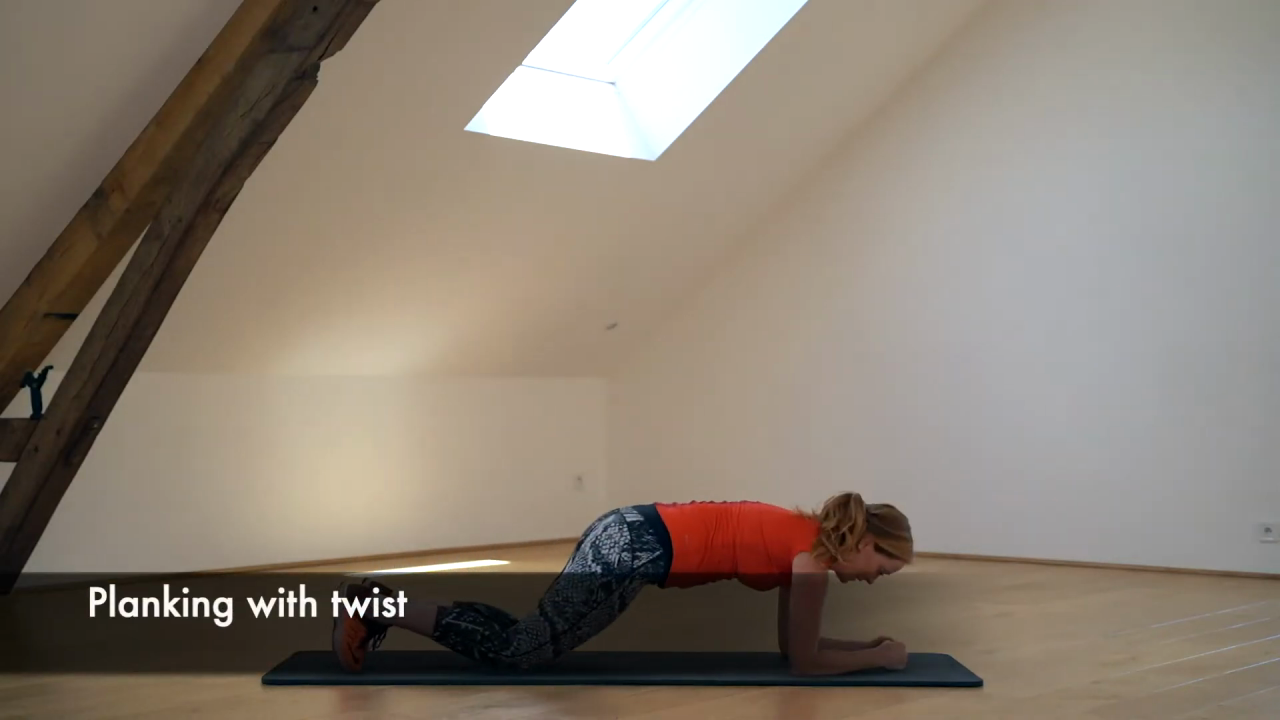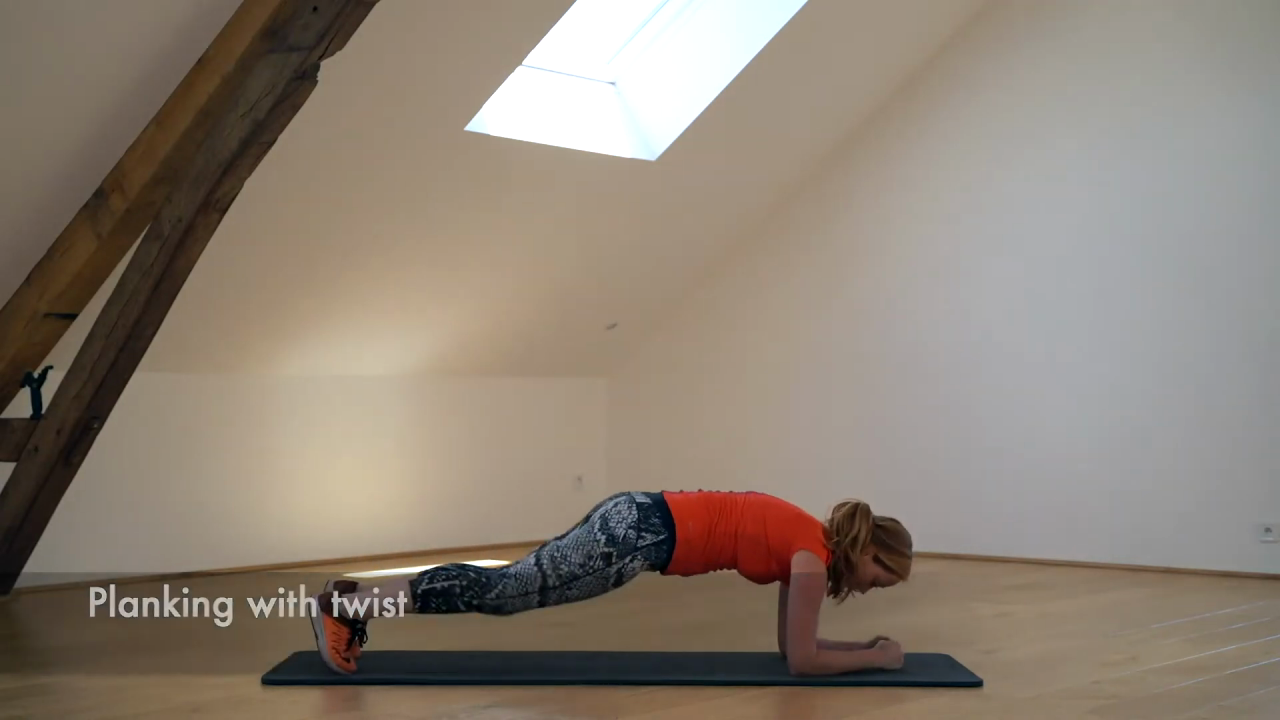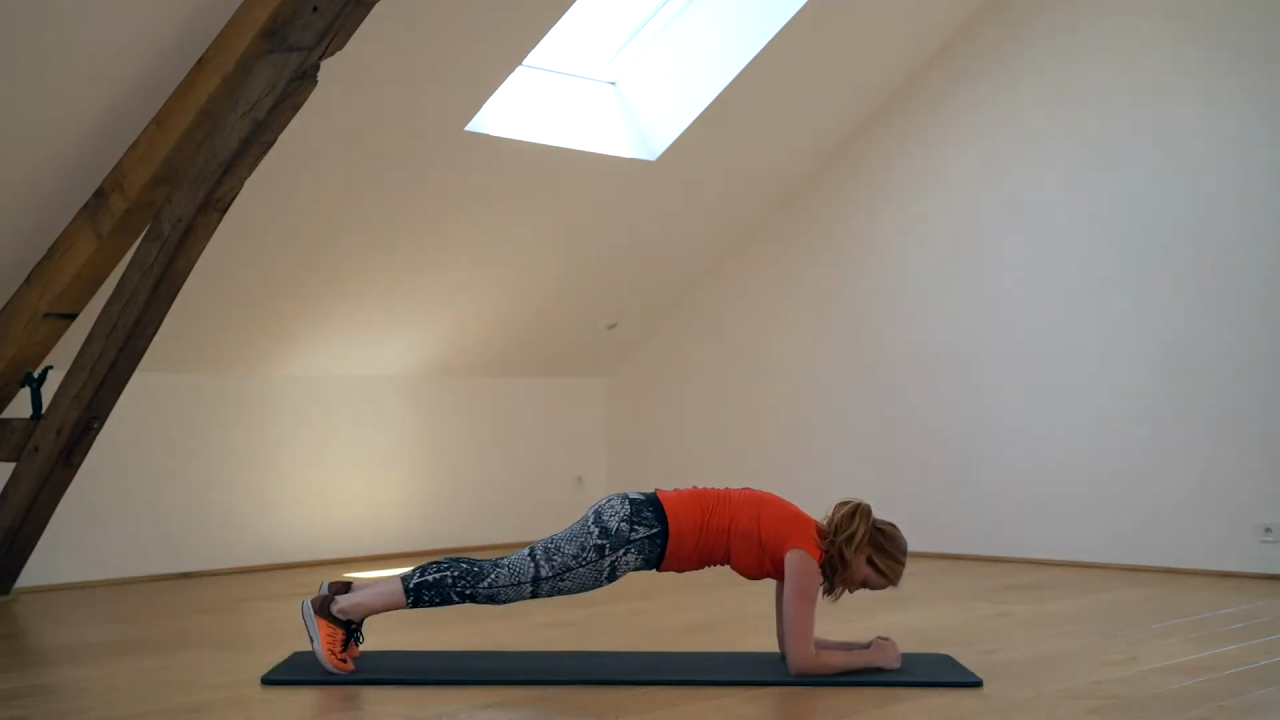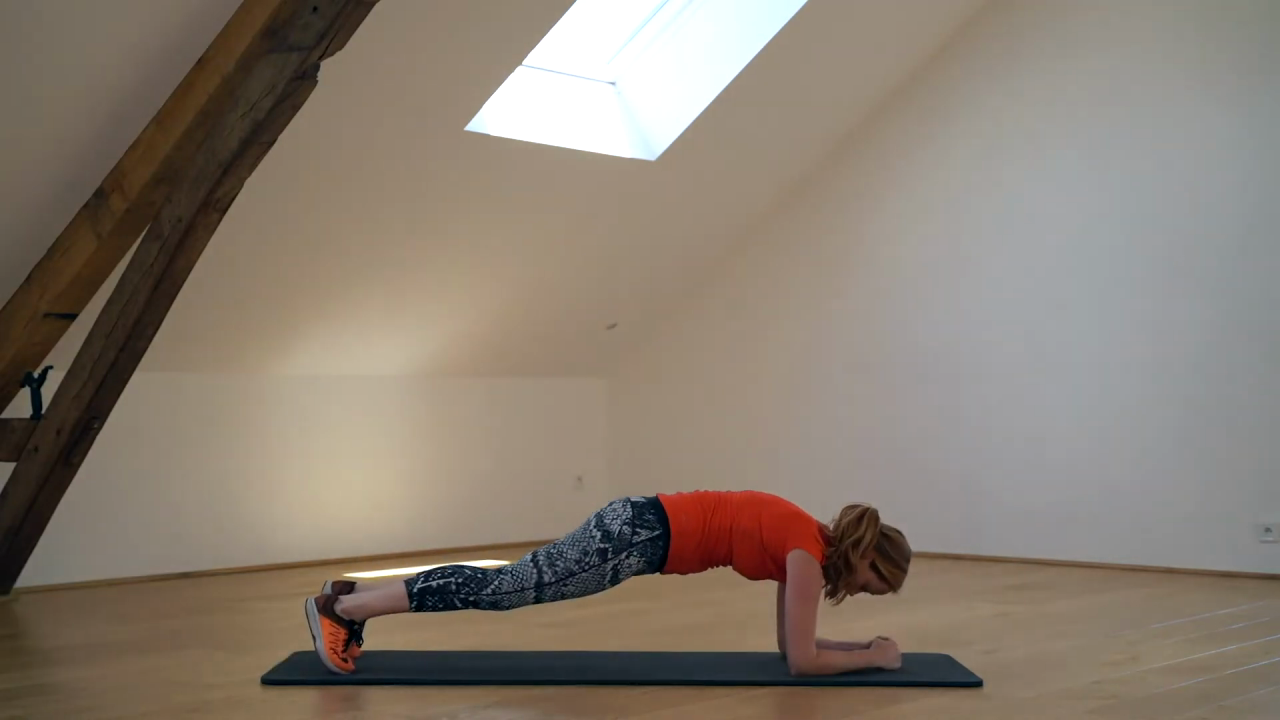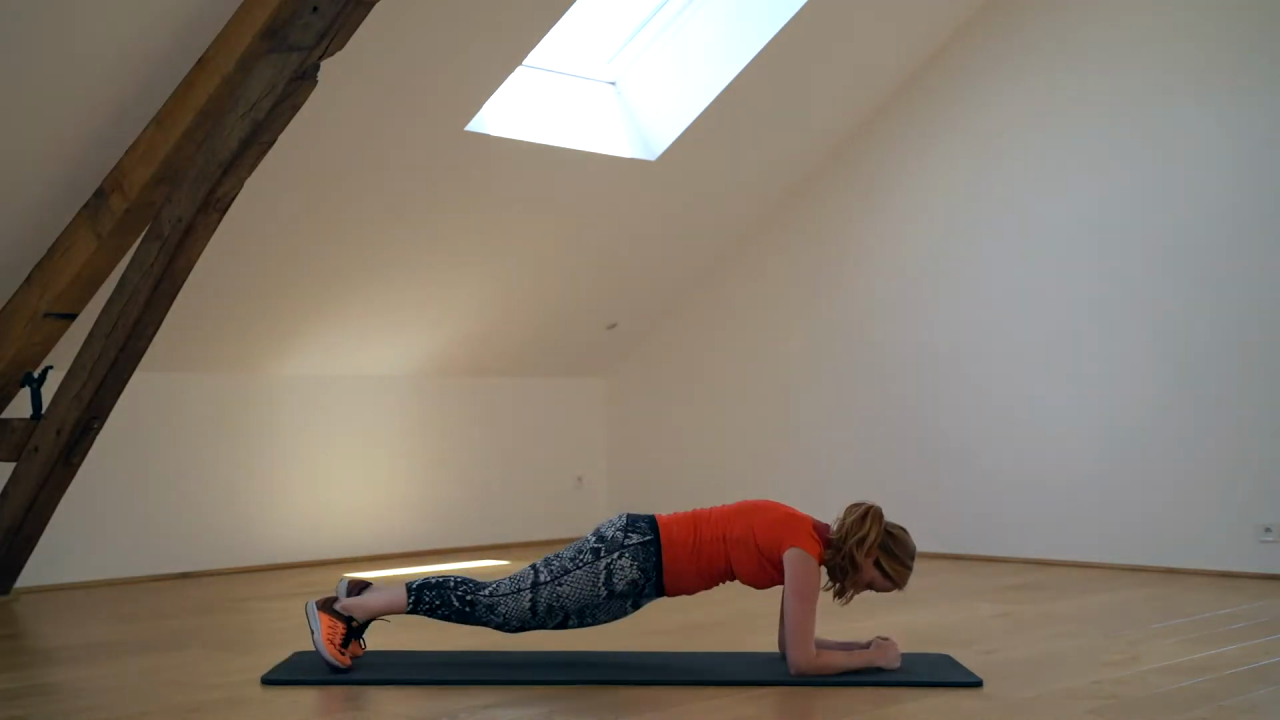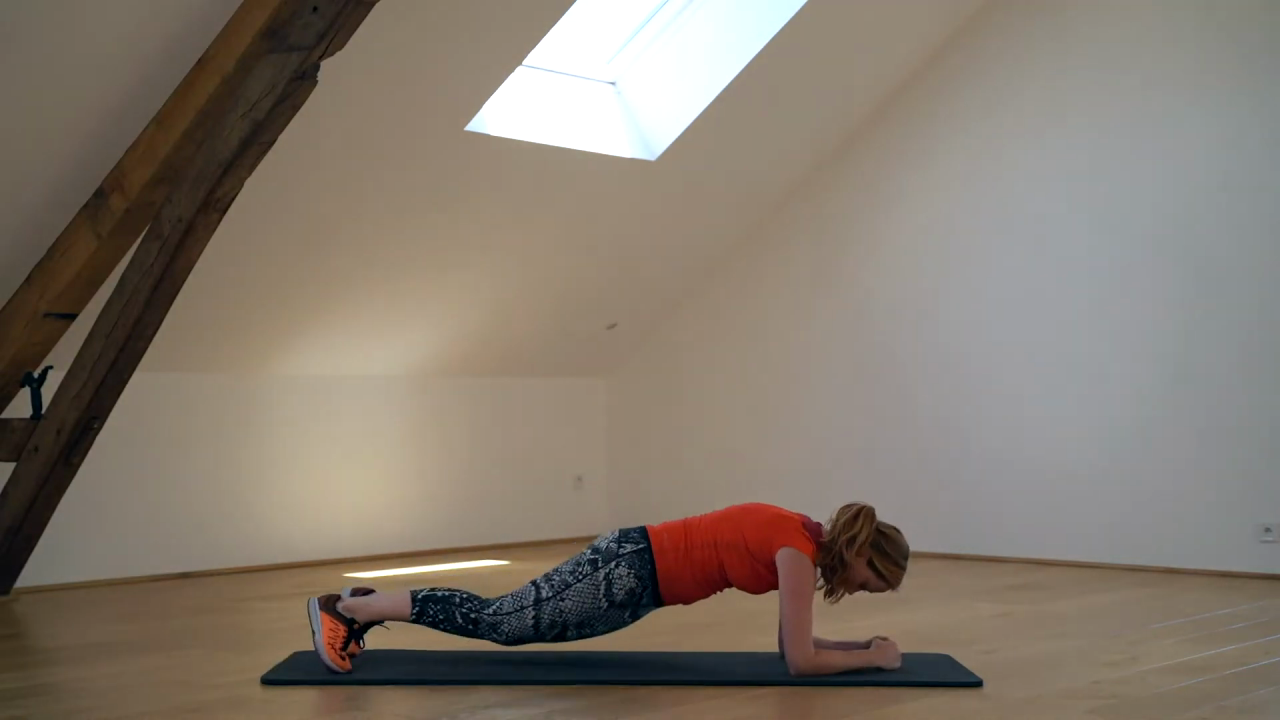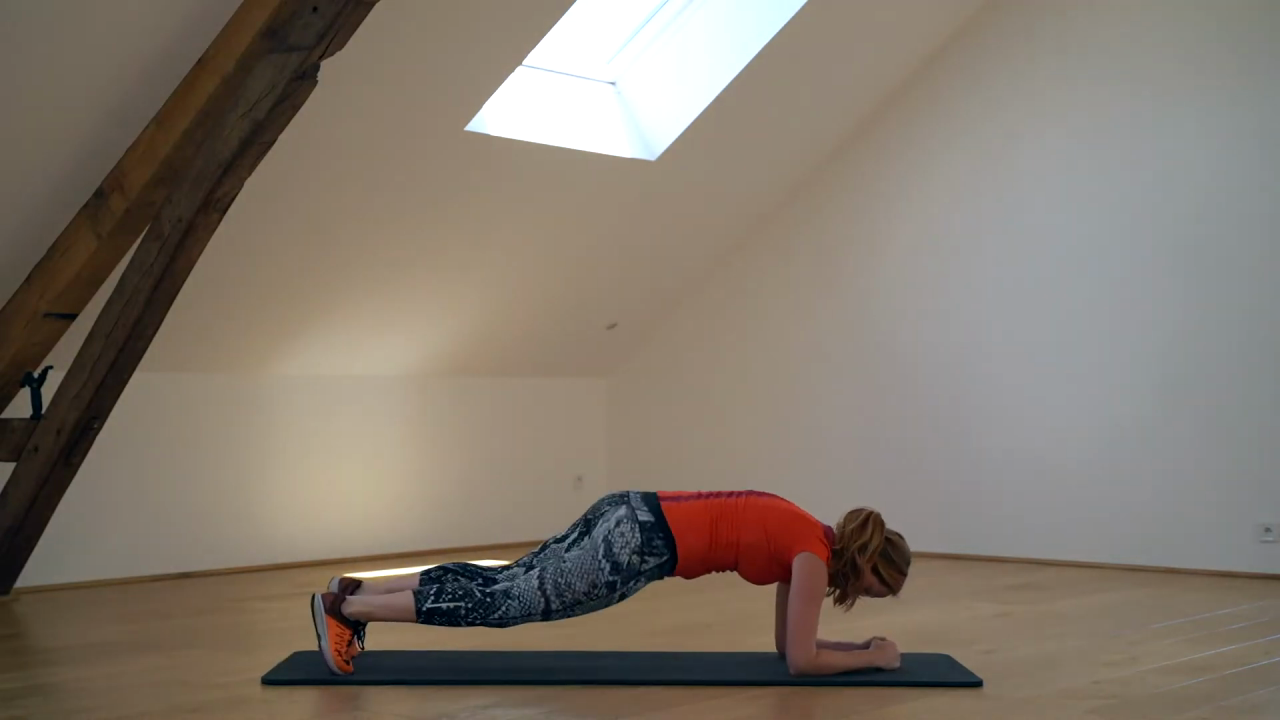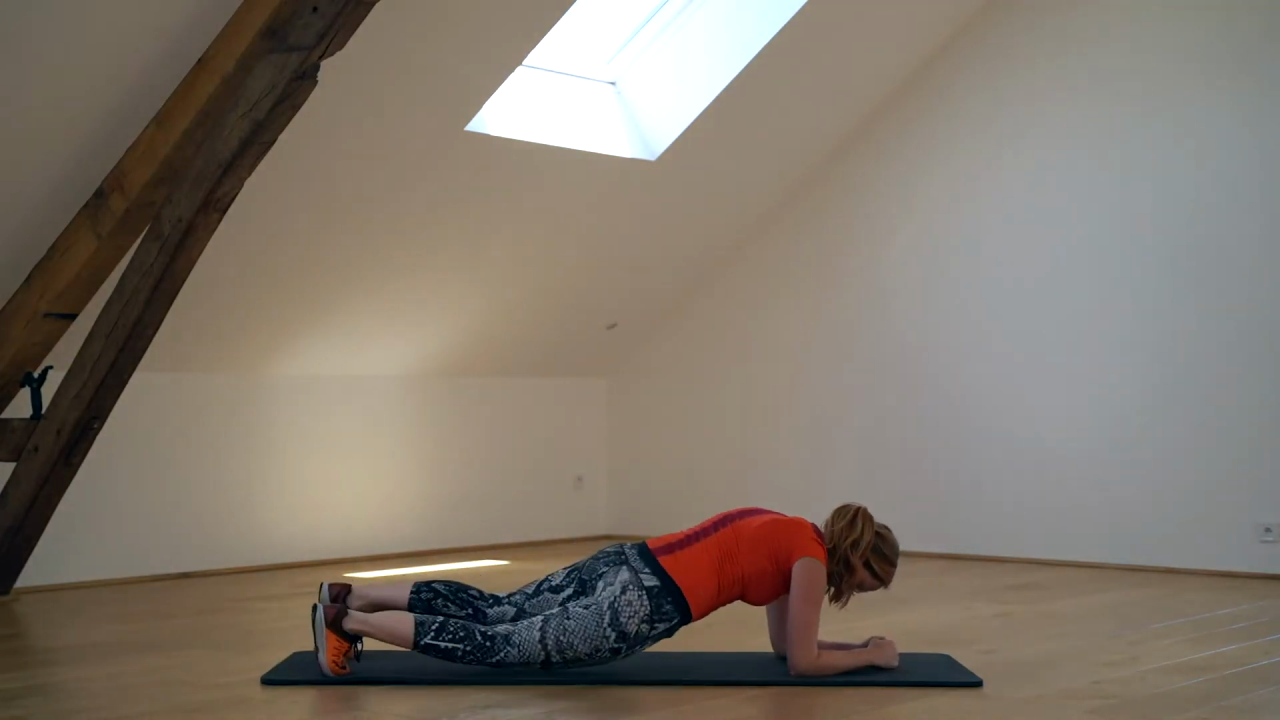
dt=0.3s
person 1, frame 1
left shoulder: (801, 538)
right shoulder: (813, 552)
left elbow: (792, 641)
right elbow: (805, 661)
left wrist: (867, 643)
right wrist: (880, 657)
left hip: (629, 532)
right hip: (636, 549)
left knee: (528, 635)
right knee: (520, 648)
left ankle: (384, 603)
right ankle: (377, 608)
person 1, frame 2
left shoulder: (800, 541)
right shoulder: (813, 553)
left elbow: (791, 642)
right elbow: (803, 661)
left wrist: (864, 644)
right wrist: (877, 657)
left hip: (636, 518)
right hip: (642, 534)
left knee: (511, 587)
right knee: (504, 590)
left ankle: (364, 596)
right ankle: (350, 604)
person 1, frame 3
left shoulder: (800, 540)
right shoulder: (806, 551)
left elbow: (792, 643)
right elbow: (803, 661)
left wrist: (864, 644)
right wrist: (874, 657)
left hip: (636, 521)
right hip: (638, 531)
left knee: (500, 576)
right knee: (499, 582)
left ankle: (352, 592)
right ankle: (336, 608)
person 1, frame 4
left shoulder: (804, 542)
right shoulder: (808, 551)
left elbow: (791, 643)
right elbow: (803, 661)
left wrist: (861, 644)
right wrist: (873, 656)
left hip: (638, 527)
right hip: (640, 537)
left knee: (503, 582)
right knee: (501, 589)
left ankle: (354, 592)
right ankle: (341, 608)
person 1, frame 5
left shoulder: (814, 543)
right shoulder: (804, 550)
left elbow: (792, 643)
right elbow: (803, 661)
left wrist: (862, 644)
right wrist: (873, 656)
left hip: (644, 569)
right hip: (633, 555)
left knee: (509, 612)
right knee: (496, 605)
left ankle: (367, 596)
right ankle: (341, 609)
person 1, frame 6
left shoulder: (809, 542)
right shoulder: (799, 551)
left elbow: (792, 642)
right elbow: (801, 660)
left wrist: (861, 644)
right wrist: (873, 658)
left hip: (641, 584)
right hip: (629, 570)
left knee: (508, 620)
right knee: (498, 620)
left ankle: (366, 600)
right ankle: (343, 609)
person 1, frame 7
left shoulder: (799, 536)
right shoulder: (815, 555)
left elbow: (785, 643)
right elbow: (802, 661)
left wrist: (858, 644)
right wrist: (872, 657)
left hip: (631, 513)
right hip: (639, 548)
left knee: (502, 581)
right knee: (502, 605)
left ankle: (361, 590)
right ankle: (344, 609)
person 1, frame 8
left shoulder: (787, 535)
right shoulder: (812, 557)
left elbow: (783, 643)
right elbow: (803, 662)
left wrist: (859, 646)
right wrist: (872, 655)
left hip: (622, 563)
right hip: (639, 606)
left knee: (494, 610)
right knee: (497, 644)
left ankle: (352, 594)
right ankle: (347, 622)
